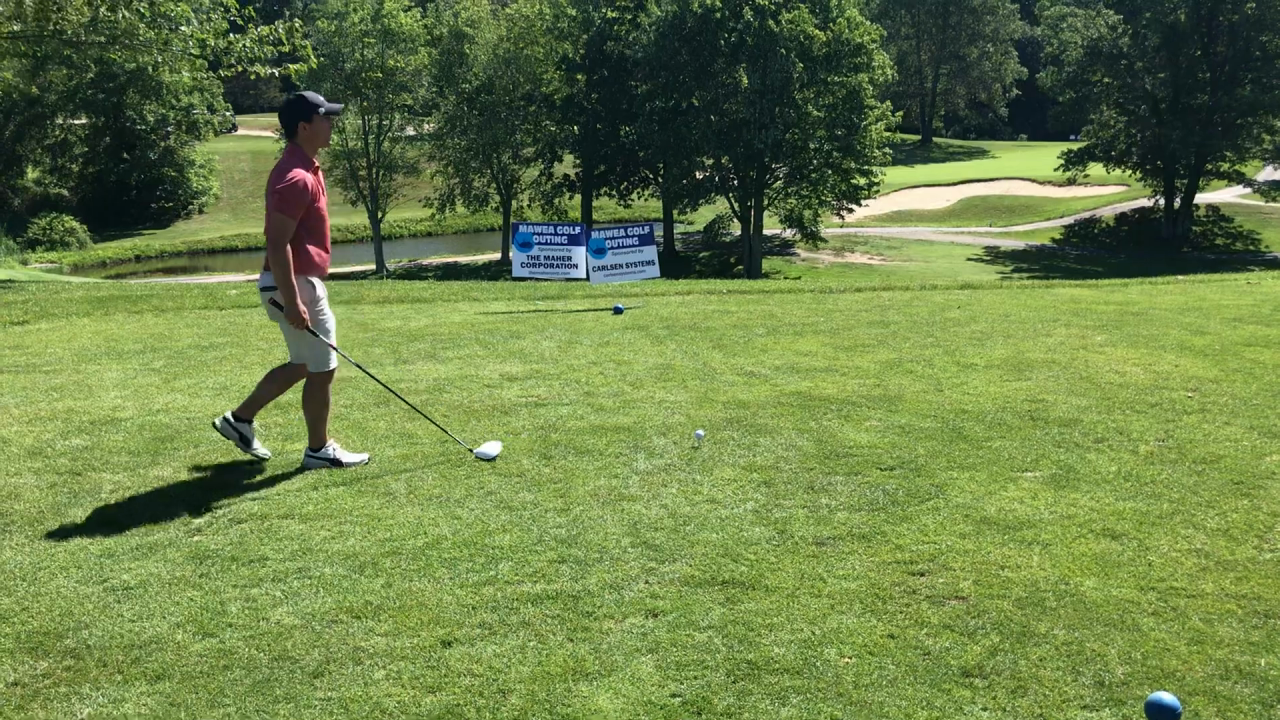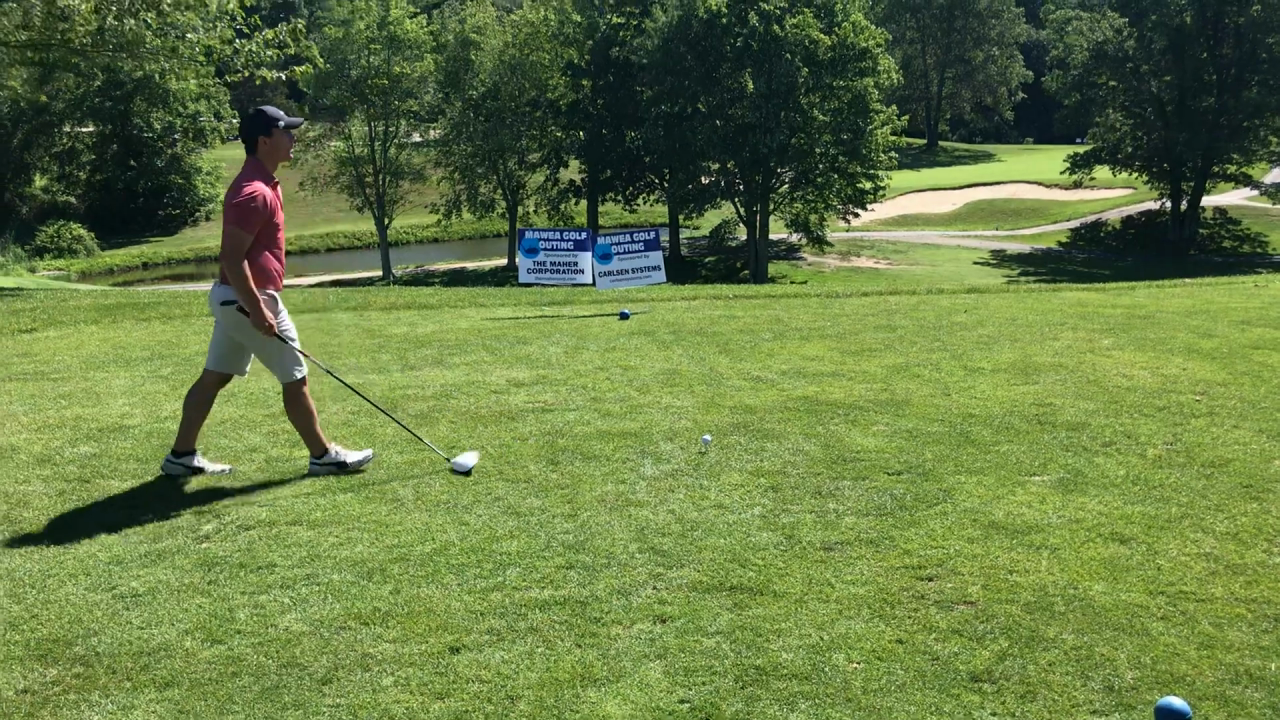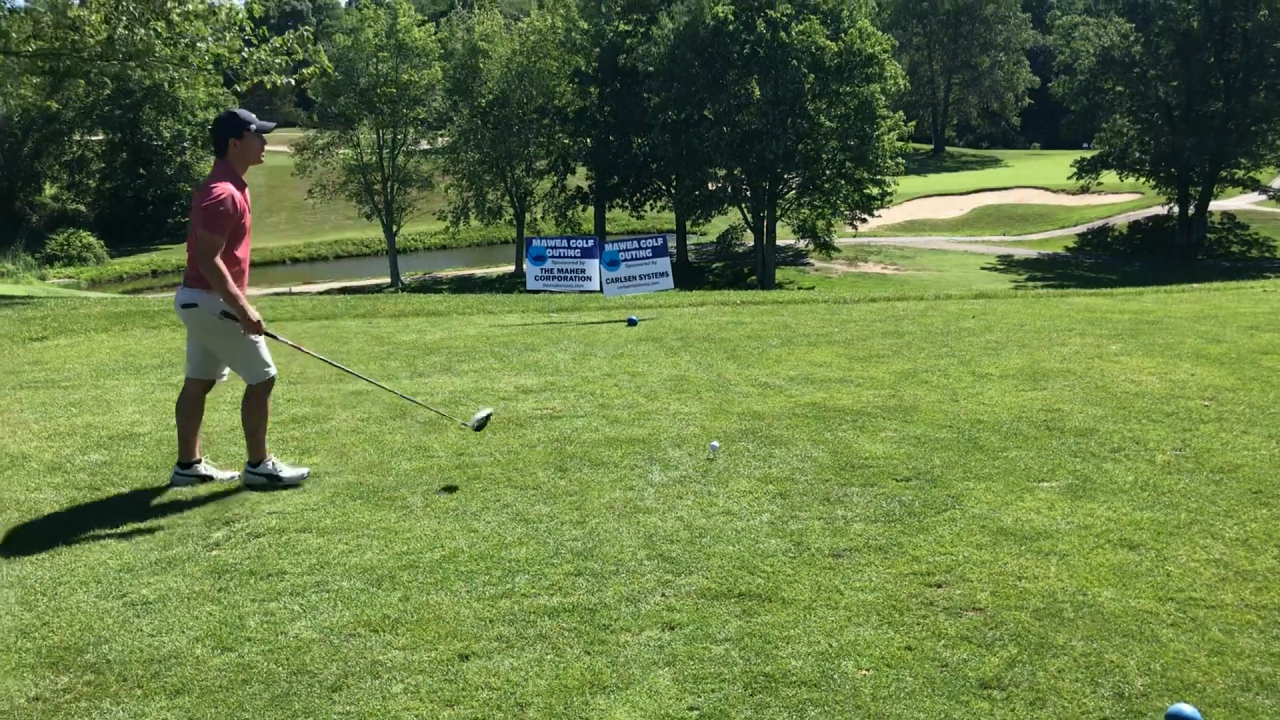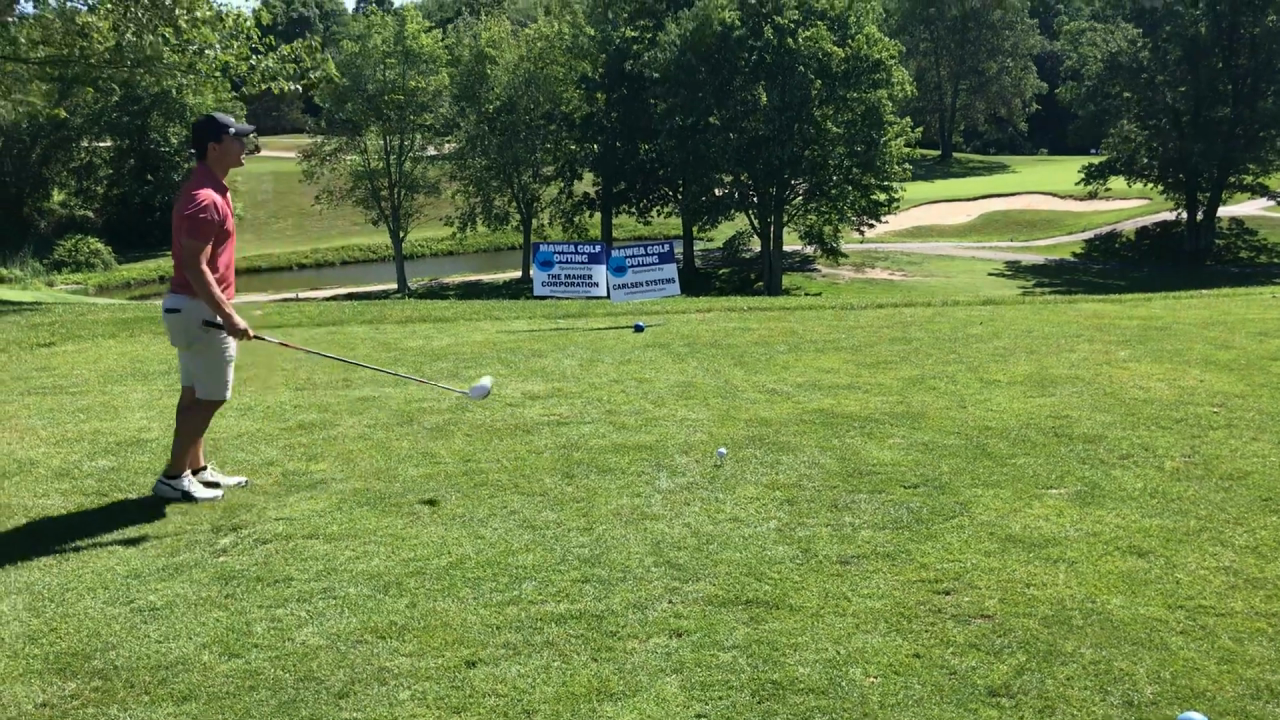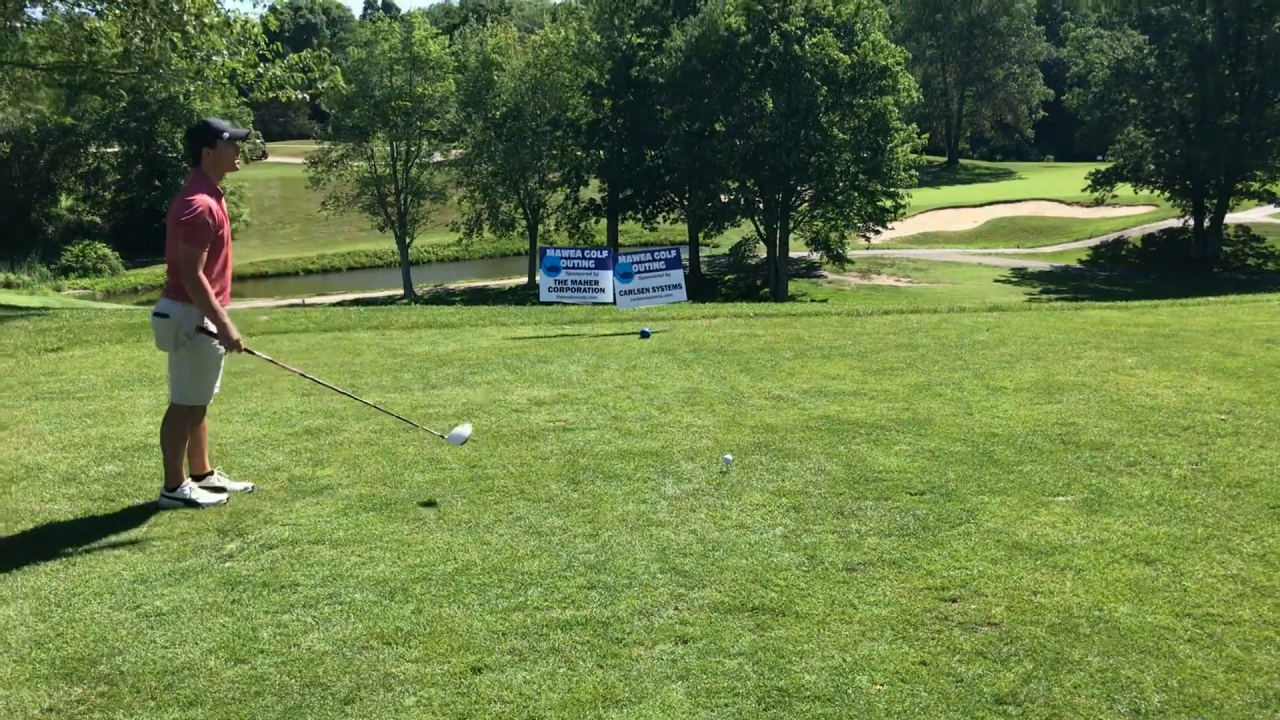
dt=0.2s
person 1, frame 1
left shoulder: (305, 168)
right shoulder: (296, 178)
right elbow: (278, 244)
right wrist: (293, 301)
left hip: (300, 281)
right hip: (296, 284)
left knee: (305, 364)
right knee: (321, 368)
left ankle: (240, 419)
right ankle: (320, 450)
person 1, frame 2
left shoulder: (261, 182)
right shoulder: (254, 192)
right elbow: (233, 257)
right wrist: (258, 310)
left hip: (236, 297)
right hip: (250, 299)
left knee: (215, 377)
right knee: (295, 378)
left ankle: (182, 455)
right ankle: (323, 455)
person 1, frame 3
left shoulder: (230, 186)
right shoulder: (223, 194)
right elbow: (210, 260)
right wrist: (242, 308)
left hip: (201, 300)
right hip: (214, 303)
left knee: (198, 384)
right knee: (262, 378)
left ankle: (189, 464)
right ankle: (260, 464)
person 1, frame 4
left shoulder: (211, 190)
right shoulder: (204, 199)
right elbow: (195, 267)
left wrist: (222, 311)
right wrist: (228, 316)
left hip: (193, 307)
right hip: (200, 310)
left knee: (197, 394)
right knee: (210, 396)
left ankle: (197, 470)
right ankle: (174, 476)
person 1, frame 5
left shoulder: (207, 196)
right shoulder: (199, 205)
right elbow: (191, 275)
left wrist: (218, 319)
right wrist: (223, 325)
left hip: (197, 315)
right hip: (192, 317)
left knee: (196, 403)
right knee: (186, 405)
left ankle: (202, 475)
right ankle: (174, 488)
